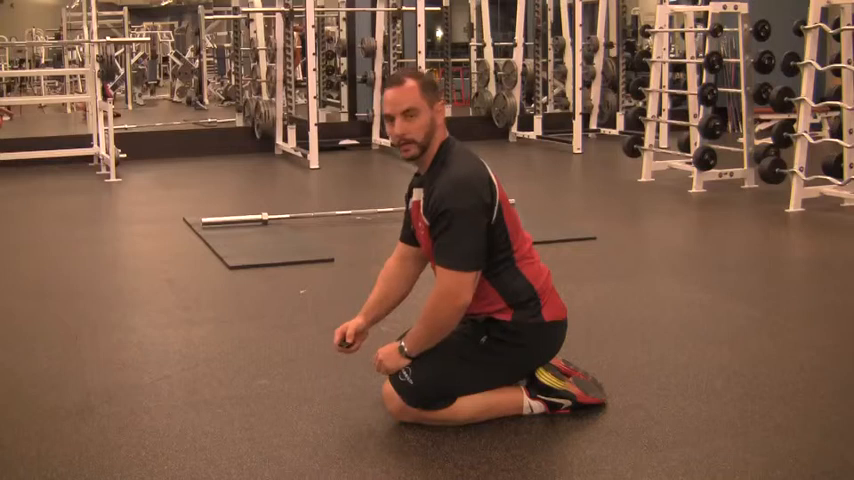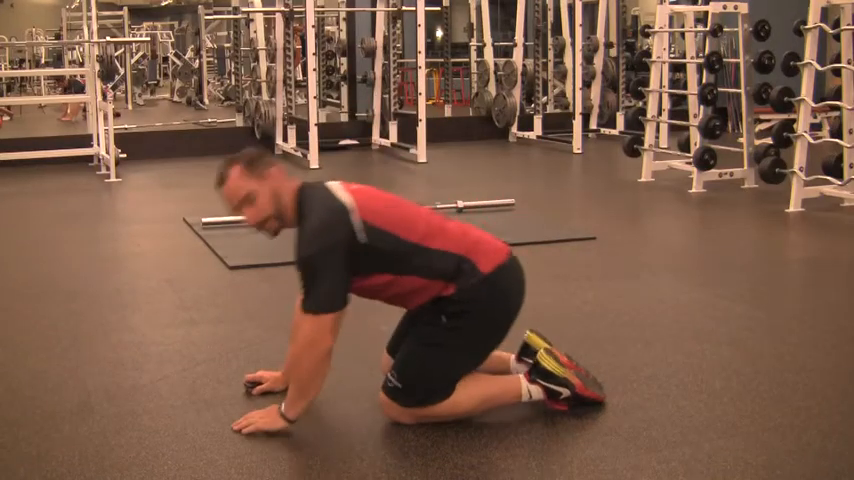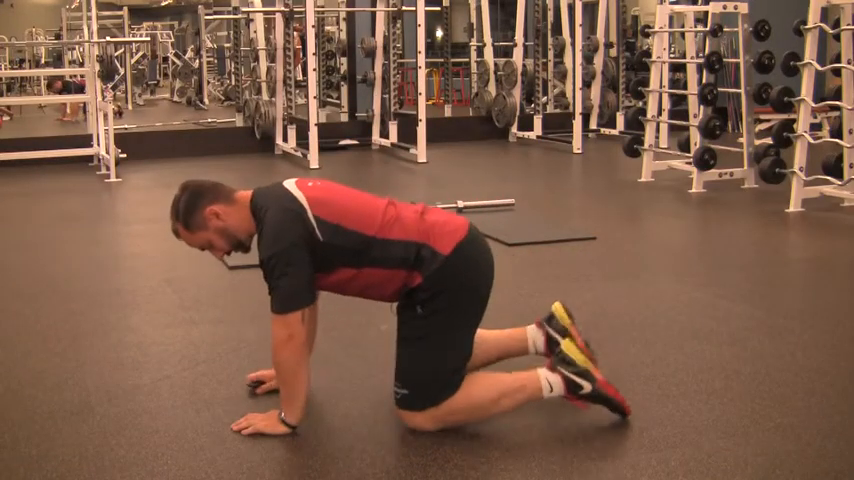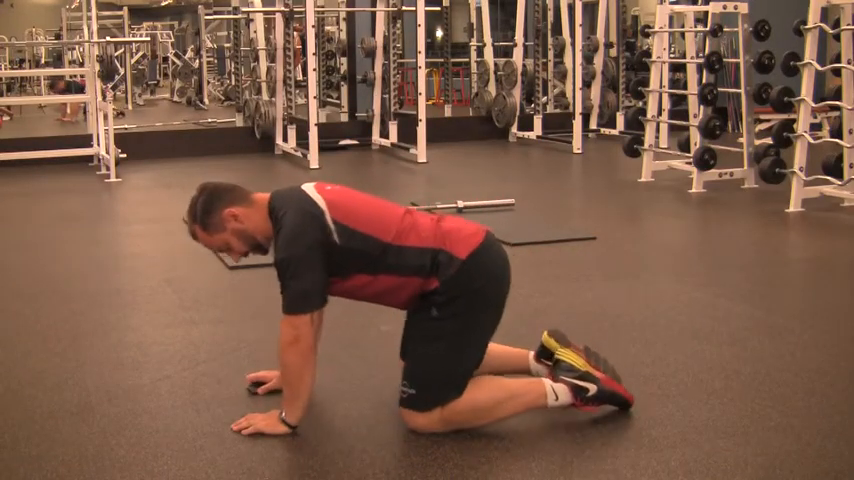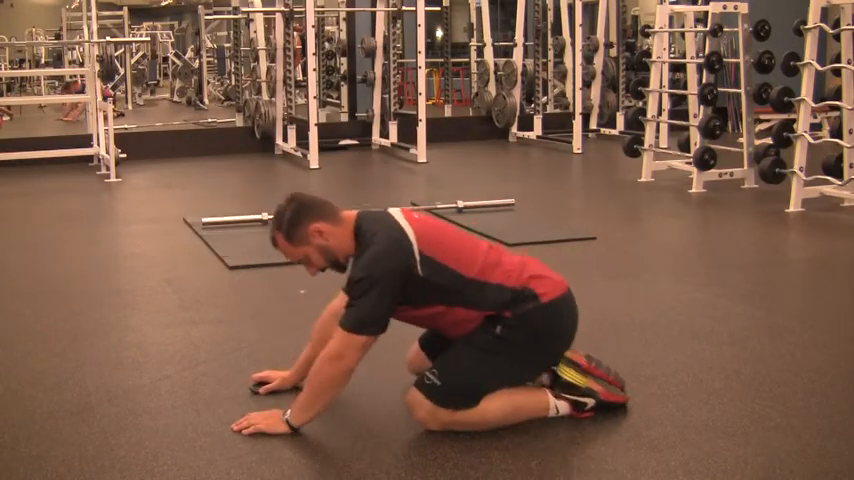
dt=1s
person 1, frame 1
left shoulder: (458, 184)
right shoulder: (425, 179)
left elbow: (454, 296)
right elbow: (405, 261)
left wrist: (405, 350)
right wrist: (364, 319)
left hip: (520, 324)
right hip: (497, 312)
left knee: (401, 399)
right knee: (404, 365)
left ankle: (538, 394)
right ankle: (523, 366)
person 1, frame 2
left shoulder: (322, 228)
right shoulder: (320, 206)
left elbow: (318, 340)
right elbow: (309, 309)
left wrist: (286, 412)
right wrist: (286, 376)
left hip: (483, 288)
right hip: (480, 275)
left knee: (400, 404)
right knee: (395, 363)
left ankle: (536, 383)
right ankle: (521, 362)
person 1, frame 3
left shoulder: (279, 231)
right shoulder: (279, 203)
left elbow: (290, 334)
right elbow: (307, 305)
left wrist: (287, 416)
right wrist: (290, 374)
left hip: (447, 268)
right hip: (453, 249)
left knee: (421, 411)
right knee: (435, 357)
left ankle: (558, 378)
right ankle: (543, 336)
person 1, frame 4
left shoulder: (296, 233)
right shoulder: (296, 206)
left elbow: (299, 336)
right elbow: (310, 313)
left wrist: (288, 417)
right wrist: (292, 373)
left hip: (465, 275)
right hip: (466, 258)
left knee: (422, 413)
right knee: (422, 364)
left ankle: (565, 386)
right ankle: (543, 359)
person 1, frame 5
left shoulder: (382, 254)
right shoulder: (373, 227)
left elbow: (342, 356)
right elbow: (338, 313)
left wrist: (291, 419)
right wrist: (295, 374)
left hip: (538, 314)
right hip: (526, 299)
left knee: (428, 408)
right knee: (419, 362)
left ankle: (568, 397)
right ankle: (547, 367)
